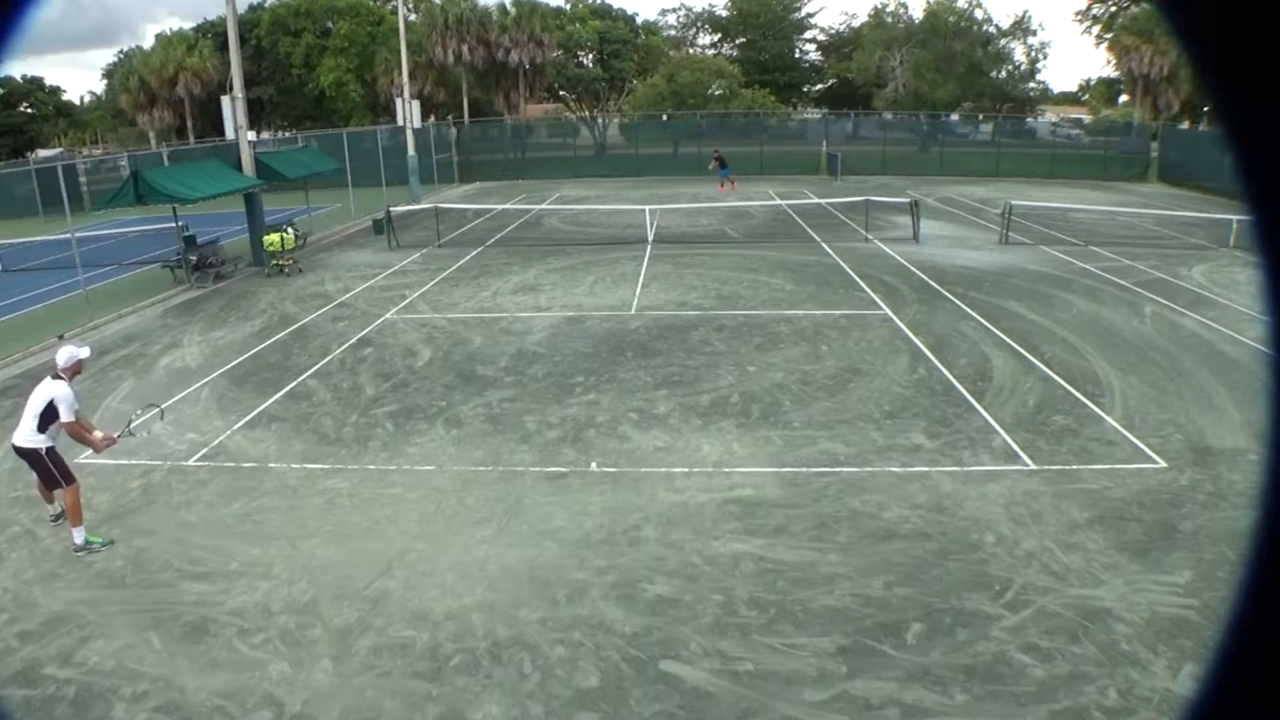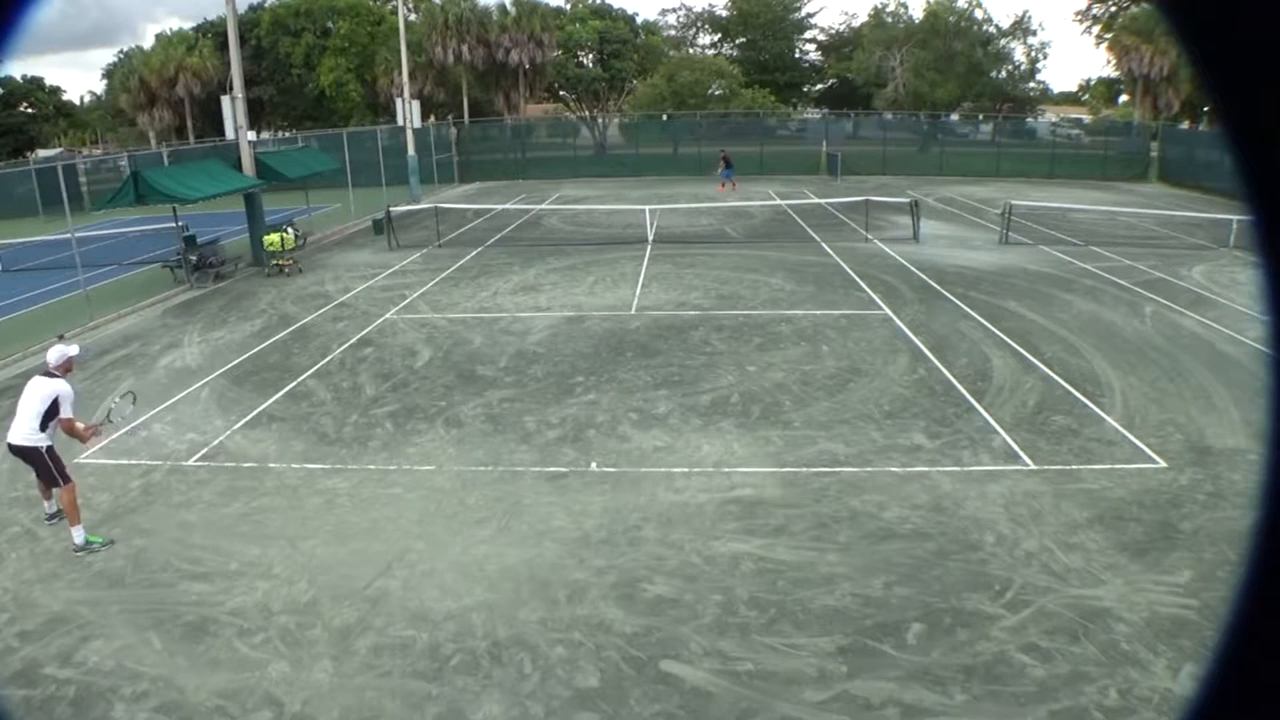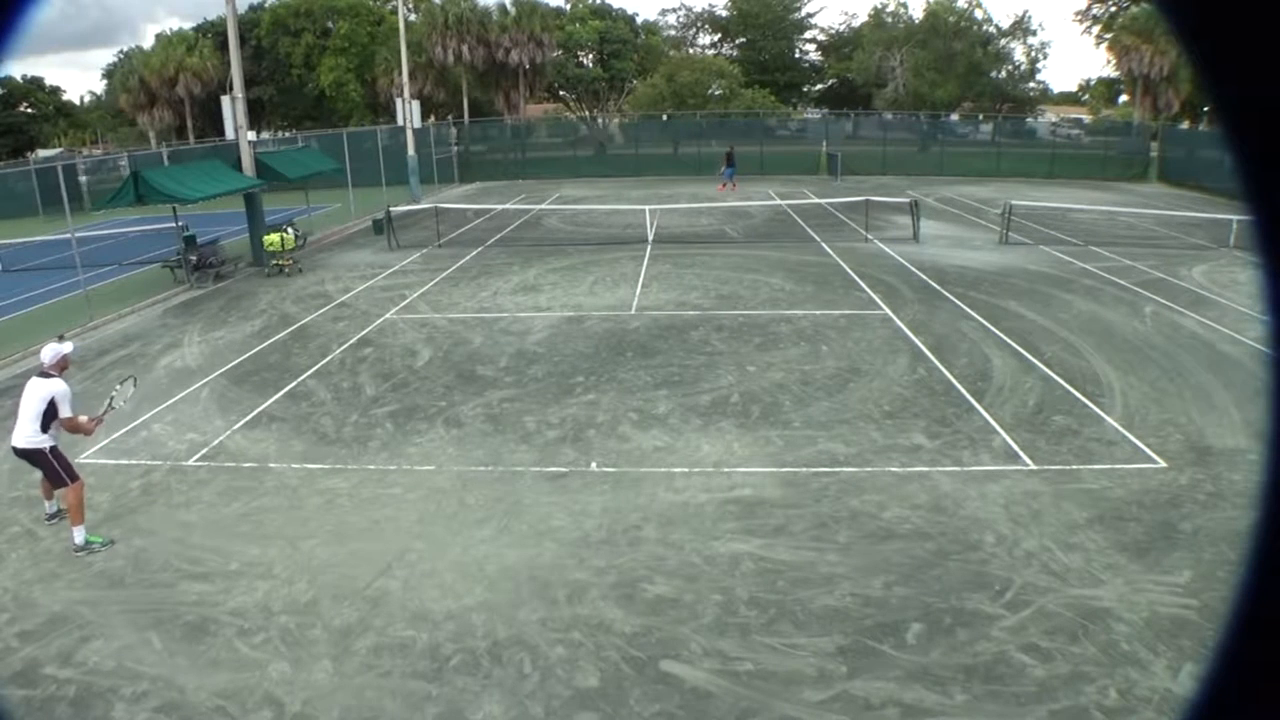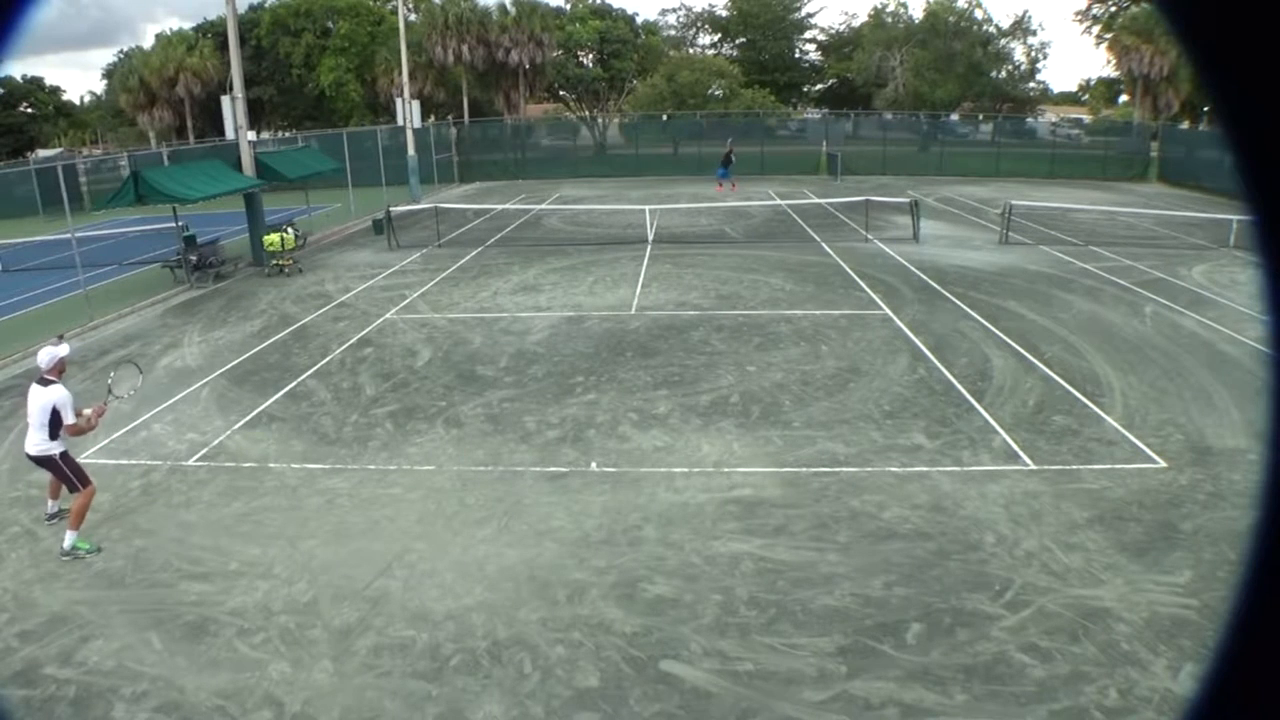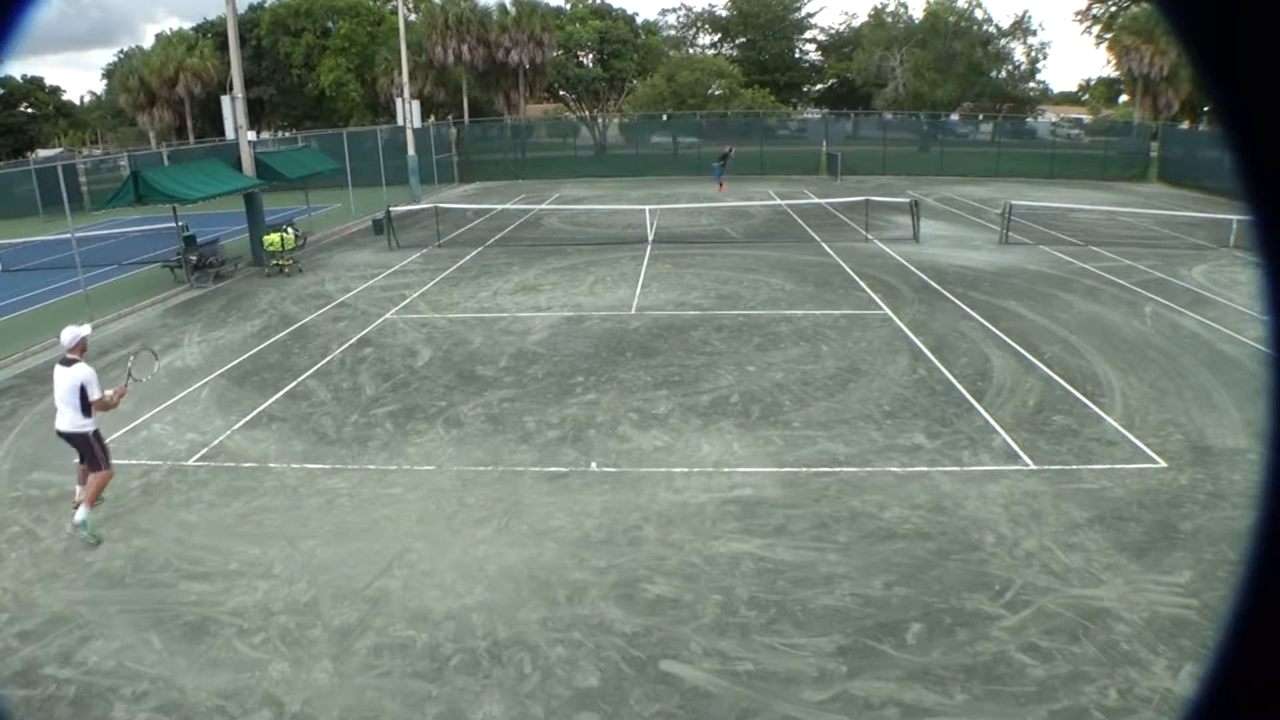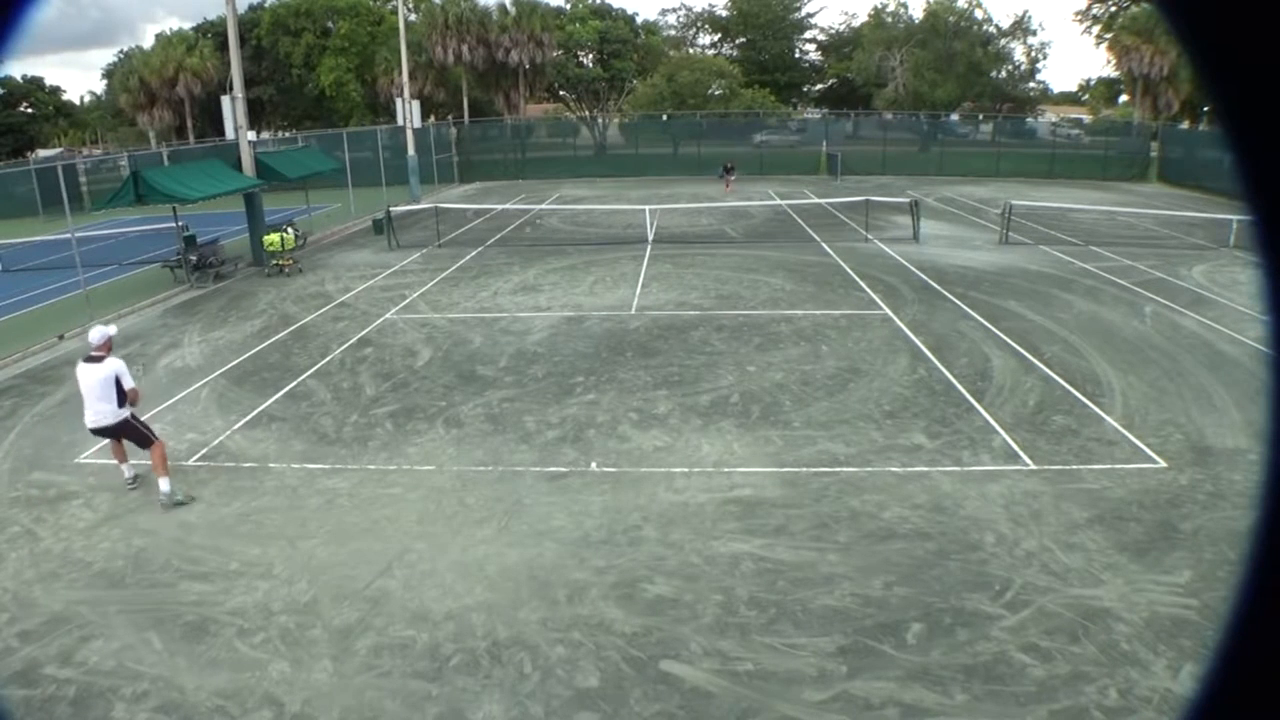
dt=0.5s
person 1, frame 1
left shoulder: (54, 382)
right shoulder: (63, 391)
left elbow: (75, 416)
right elbow: (71, 430)
left wrist: (98, 435)
right wrist: (94, 445)
left hip: (22, 440)
right hip: (35, 445)
left knee: (45, 476)
right knee: (71, 487)
left ankle: (55, 513)
right ankle: (80, 541)
person 1, frame 2
left shoulder: (38, 380)
right shoulder: (63, 388)
right elbow: (67, 427)
left wrist: (81, 427)
right wrist: (82, 437)
left hip: (15, 440)
right hip: (33, 443)
left knee: (44, 472)
right knee: (67, 486)
left ankle: (51, 511)
right ankle: (80, 541)
person 1, frame 3
left shoulder: (35, 381)
right shoulder: (59, 387)
right elbow: (68, 425)
left wrist: (82, 419)
right wrist: (86, 429)
left hip: (19, 442)
right hip: (37, 445)
left knee: (49, 471)
right knee: (74, 485)
left ankle: (51, 511)
right ankle: (81, 541)
person 1, frame 4
left shoulder: (37, 385)
right shoulder: (60, 394)
right elbow: (72, 430)
left wrist: (86, 412)
right wrist: (90, 425)
left hip: (33, 448)
right hip: (49, 451)
left knee: (61, 470)
right knee: (86, 491)
left ankle: (52, 511)
right ankle: (69, 546)
person 1, frame 5
left shoulder: (60, 366)
right shoulder: (85, 371)
right elbow: (99, 405)
left wrist: (108, 393)
right wrist: (114, 401)
left hip: (63, 427)
right hip: (81, 429)
left knee: (88, 458)
right knee: (104, 472)
left ankle: (81, 498)
right ankle: (80, 519)
person 1, frame 6
left shoulder: (81, 366)
right shoulder: (116, 364)
right elbow: (133, 396)
right wrist: (134, 399)
left hip: (93, 424)
right hip: (117, 419)
left knee: (115, 437)
right knee: (157, 446)
left ankle: (130, 476)
right ankle: (166, 493)
